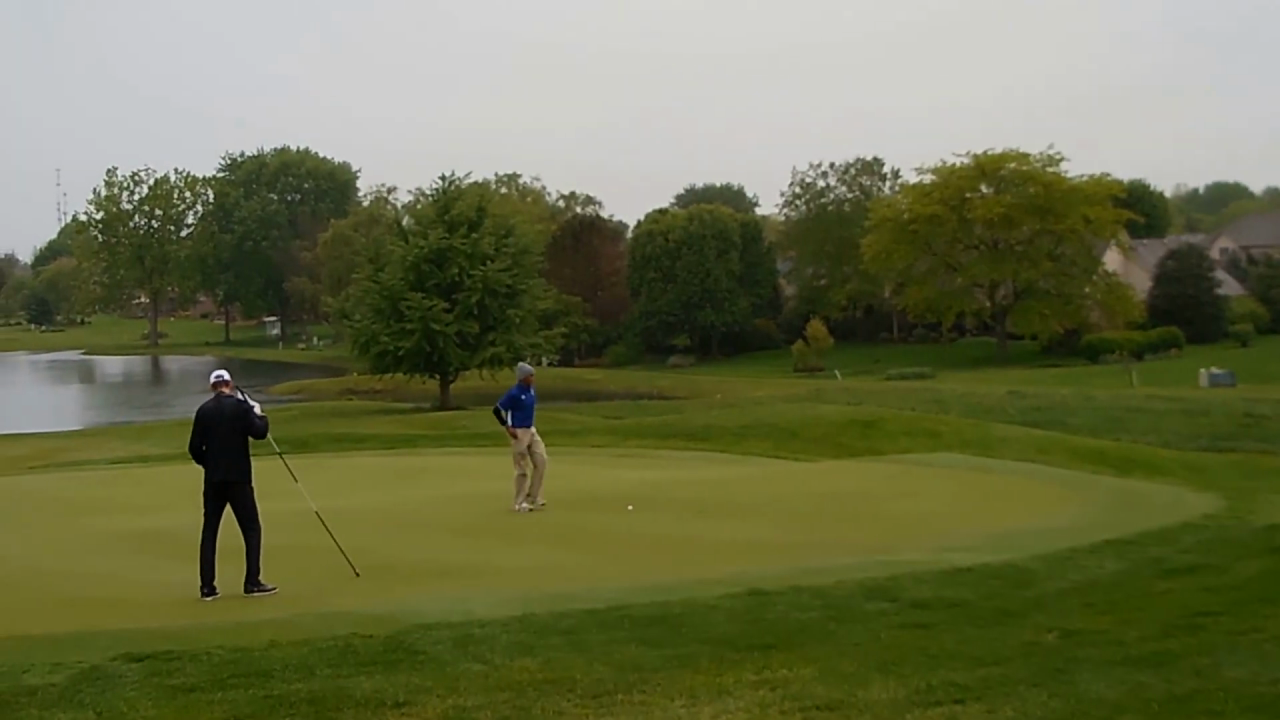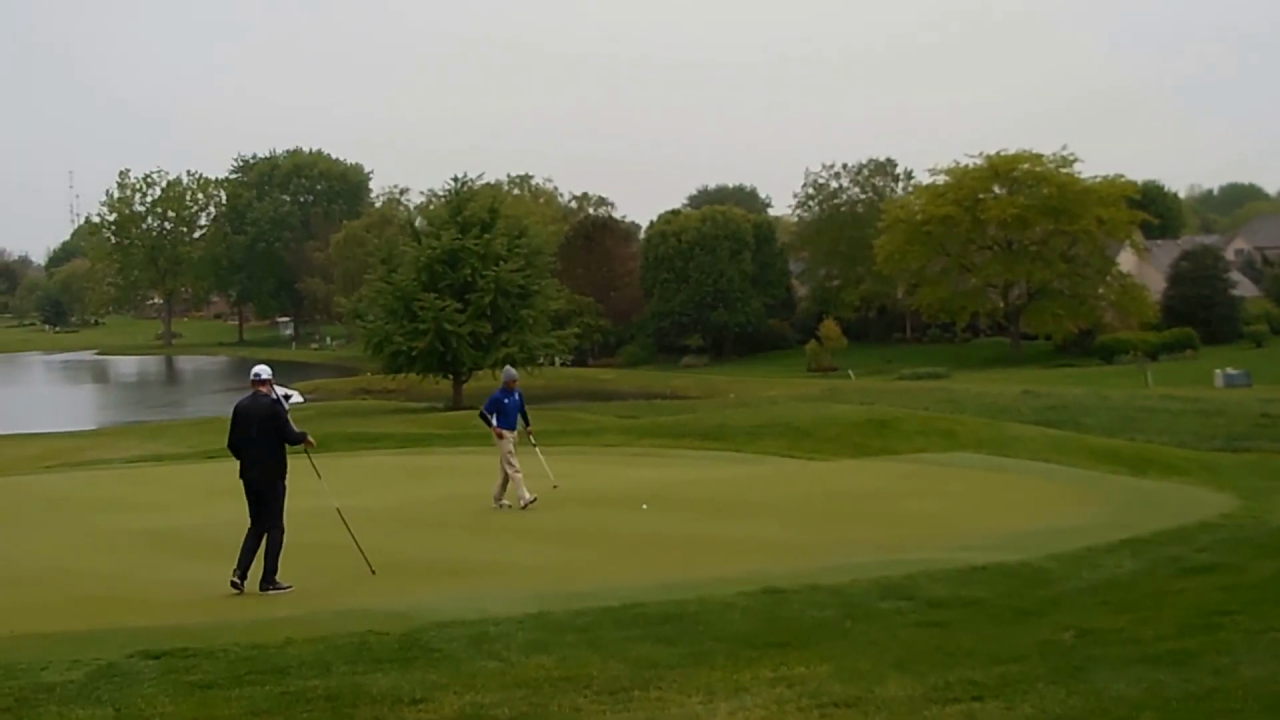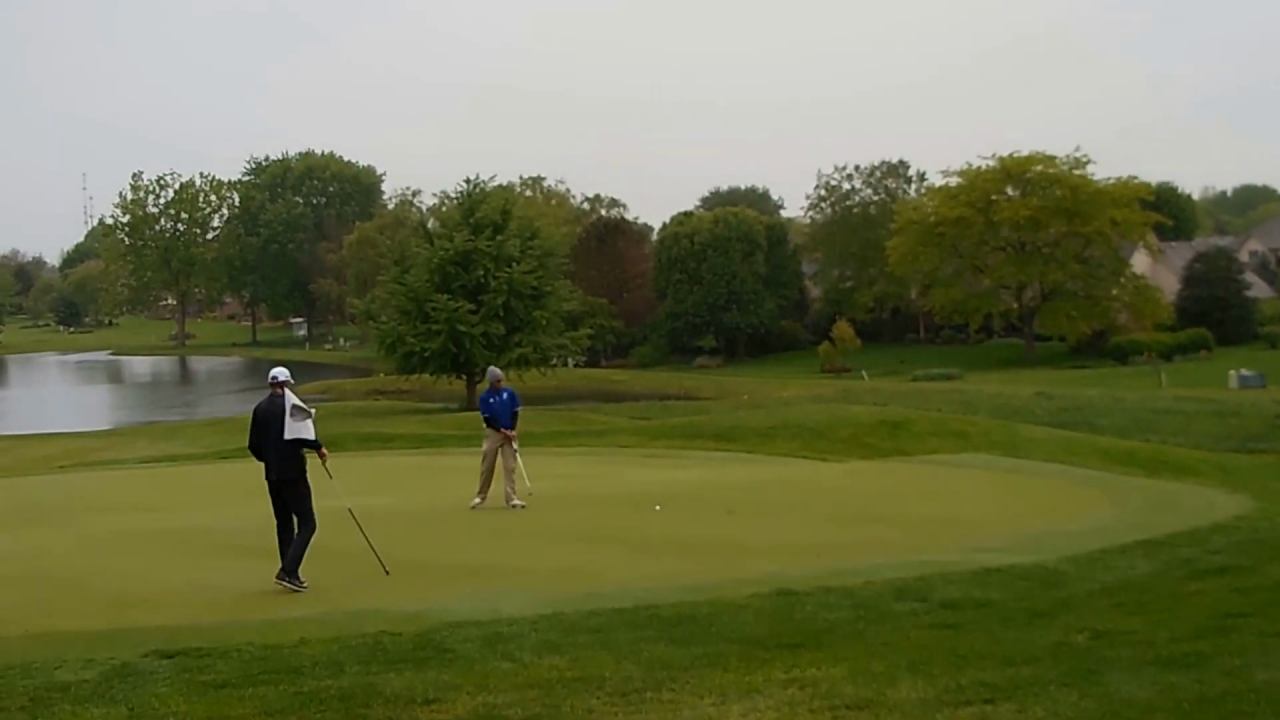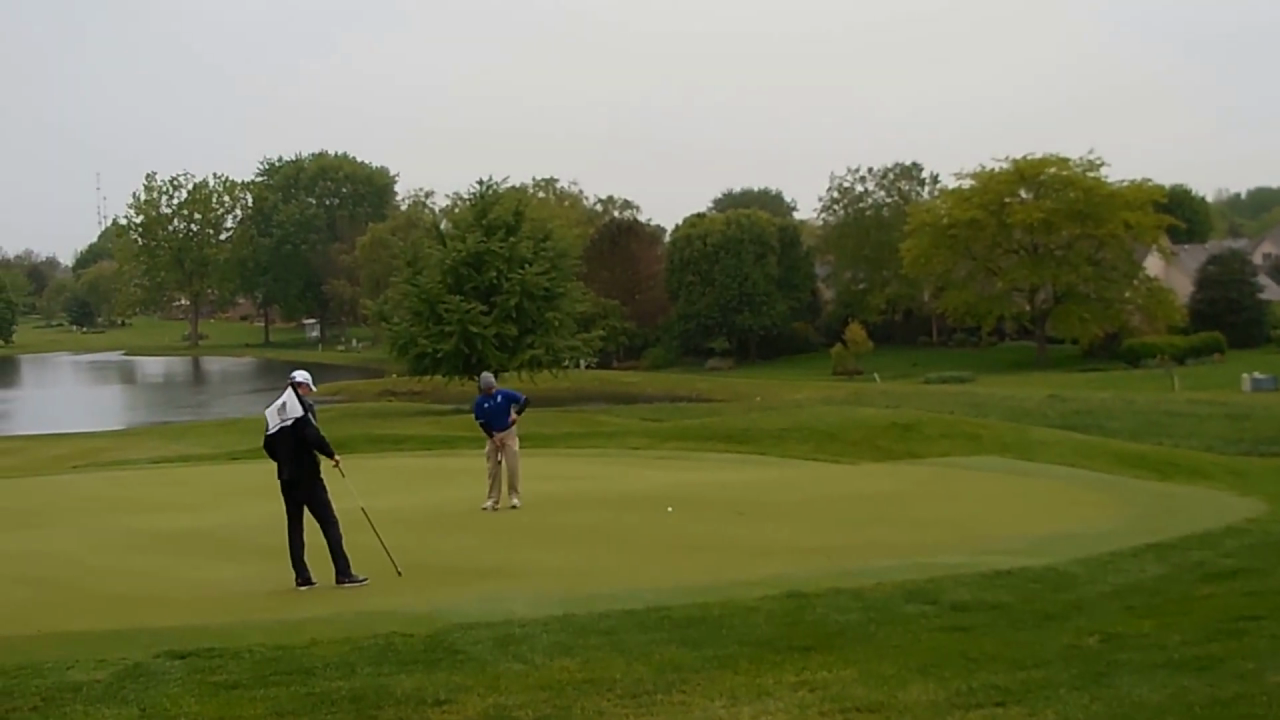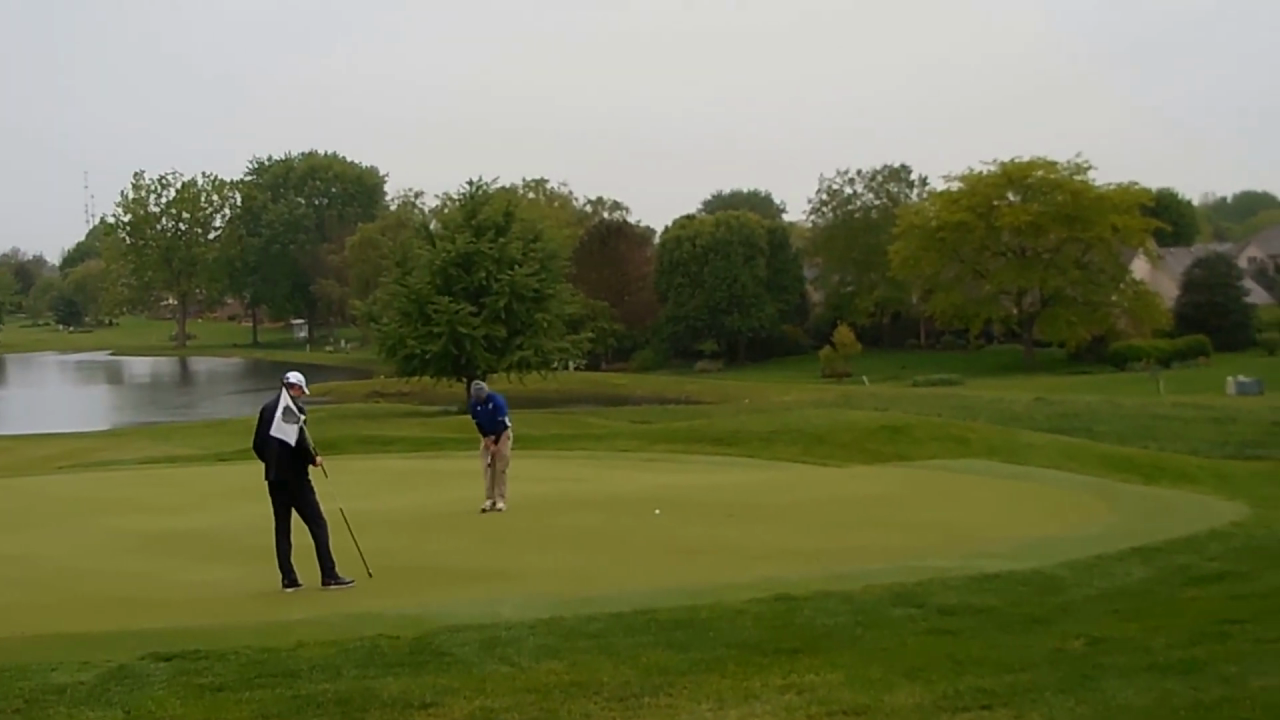
dt=0.5s
person 1, frame 1
left shoulder: (204, 410)
right shoulder: (240, 406)
left elbow: (194, 447)
right elbow: (260, 433)
right wrist: (261, 416)
left hip: (213, 479)
right hip: (238, 478)
left knee: (209, 532)
right knee: (251, 529)
left ankle: (207, 586)
right ankle: (252, 582)
person 1, frame 2
left shoulder: (241, 406)
right shoulder: (273, 405)
left elbow: (233, 443)
right elbow: (288, 436)
right wrist: (304, 437)
left hip: (249, 474)
right hip: (271, 474)
left knee: (257, 525)
right knee: (274, 526)
left ankle: (240, 571)
right ankle: (268, 580)
person 1, frame 3
left shoulder: (260, 409)
right shoulder: (289, 405)
left elbow: (253, 445)
right elbow: (299, 435)
right wrist: (319, 447)
left hip: (273, 475)
right hip: (292, 473)
left knee: (284, 524)
right knee: (307, 524)
left ankle: (290, 574)
right ankle: (286, 572)
person 1, frame 4
left shoulder: (276, 409)
right shoulder: (303, 406)
left elbow: (269, 445)
right elbow: (313, 436)
right wrist: (331, 454)
left hip: (286, 476)
right hip: (306, 475)
left knee: (294, 525)
right knee: (329, 523)
left ankle: (302, 576)
right ankle: (343, 574)
person 1, frame 5
left shoulder: (267, 409)
right shoulder: (294, 408)
left elbow: (258, 445)
right elbow: (299, 441)
right wrist: (313, 459)
left hip: (274, 477)
right hip: (294, 476)
left knee: (282, 527)
right knee: (317, 523)
left ankle: (288, 579)
right ankle: (329, 576)
